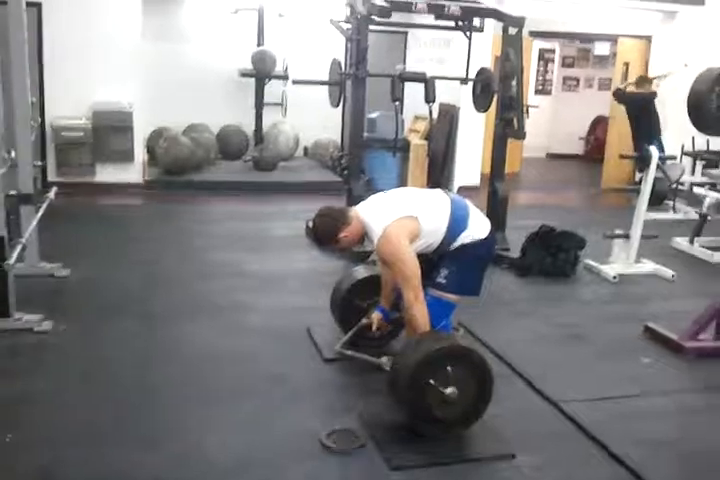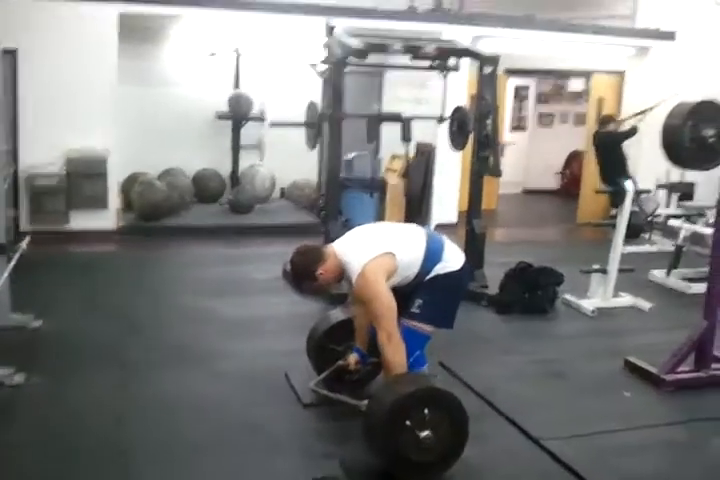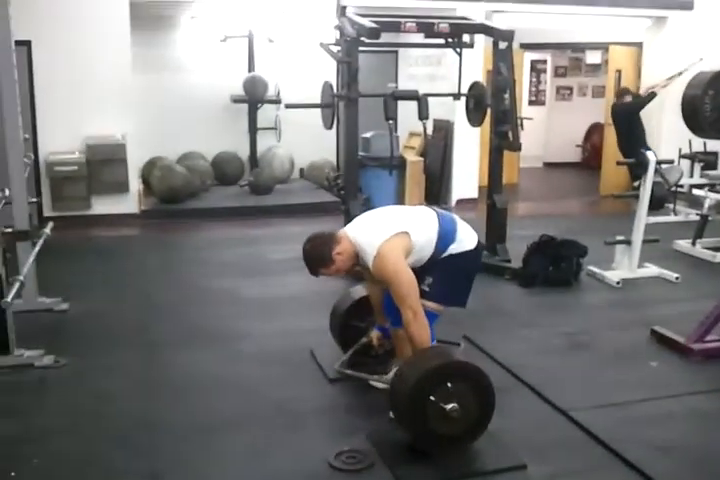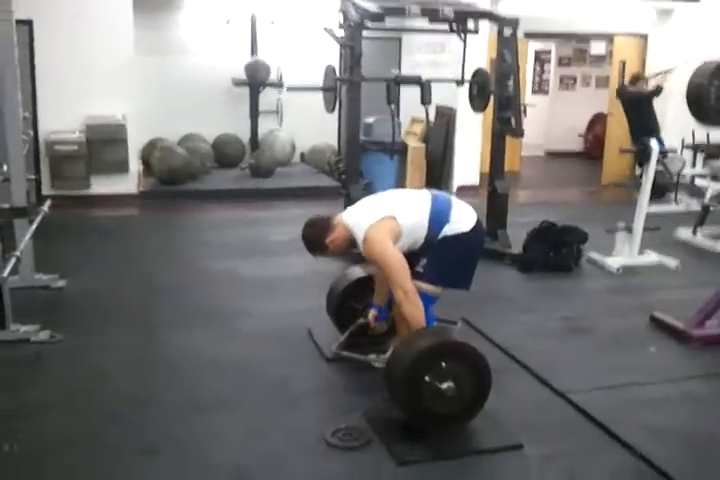
dt=0.7s
person 1, frame 1
left shoulder: (388, 236)
right shoulder: (366, 212)
left elbow: (414, 296)
right elbow: (390, 265)
right wrist: (383, 308)
left hip: (473, 237)
right hip: (447, 227)
left knee: (432, 313)
right knee: (407, 291)
person 1, frame 2
left shoulder: (365, 272)
right shoulder: (339, 251)
left elbow: (389, 336)
right elbow: (360, 306)
right wrist: (360, 350)
left hip: (446, 269)
right hip: (420, 262)
left knee: (409, 347)
right knee: (382, 330)
person 1, frame 3
left shoulder: (383, 255)
right shoulder: (350, 237)
left elbow: (412, 313)
right elbow: (374, 283)
right wrist: (381, 326)
left hip: (459, 248)
right hip: (432, 240)
left knee: (421, 318)
right knee: (392, 307)
person 1, frame 4
left shoulder: (371, 237)
right shoulder: (354, 218)
left elbow: (405, 292)
right elbow: (386, 268)
right wrist: (378, 307)
left hip: (460, 231)
right hip: (441, 221)
left knee: (418, 300)
right knee: (399, 285)
